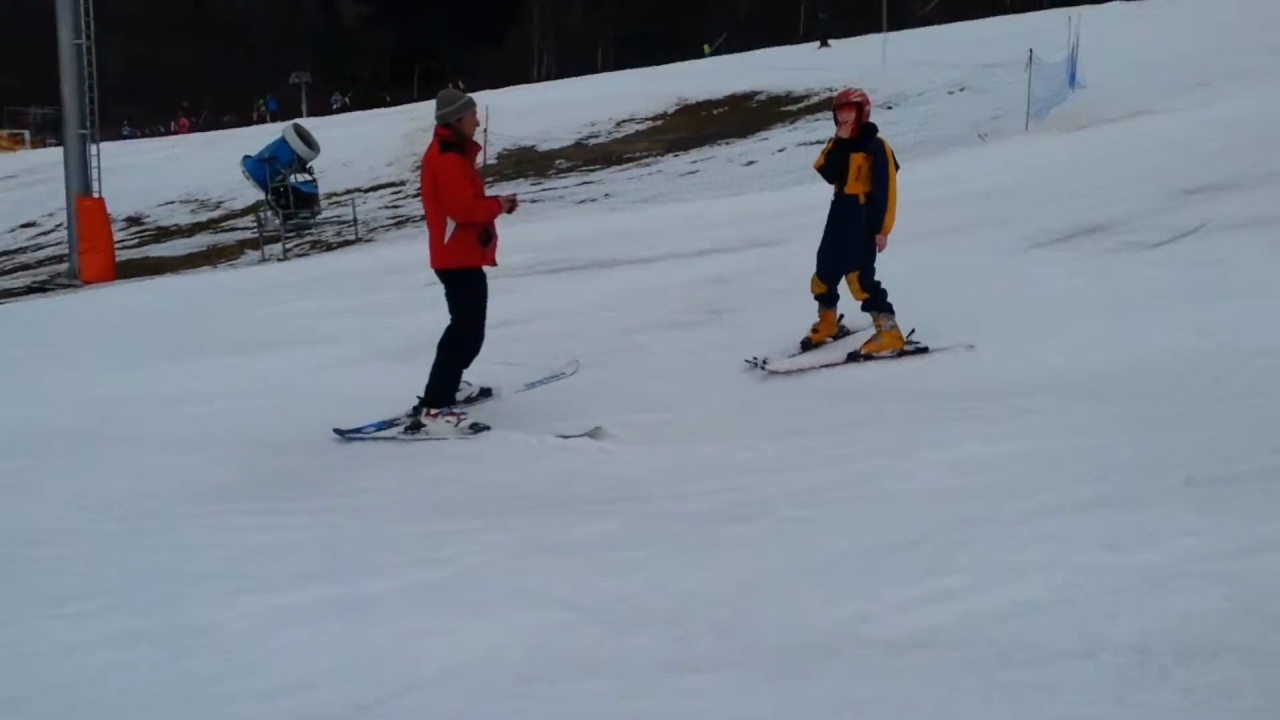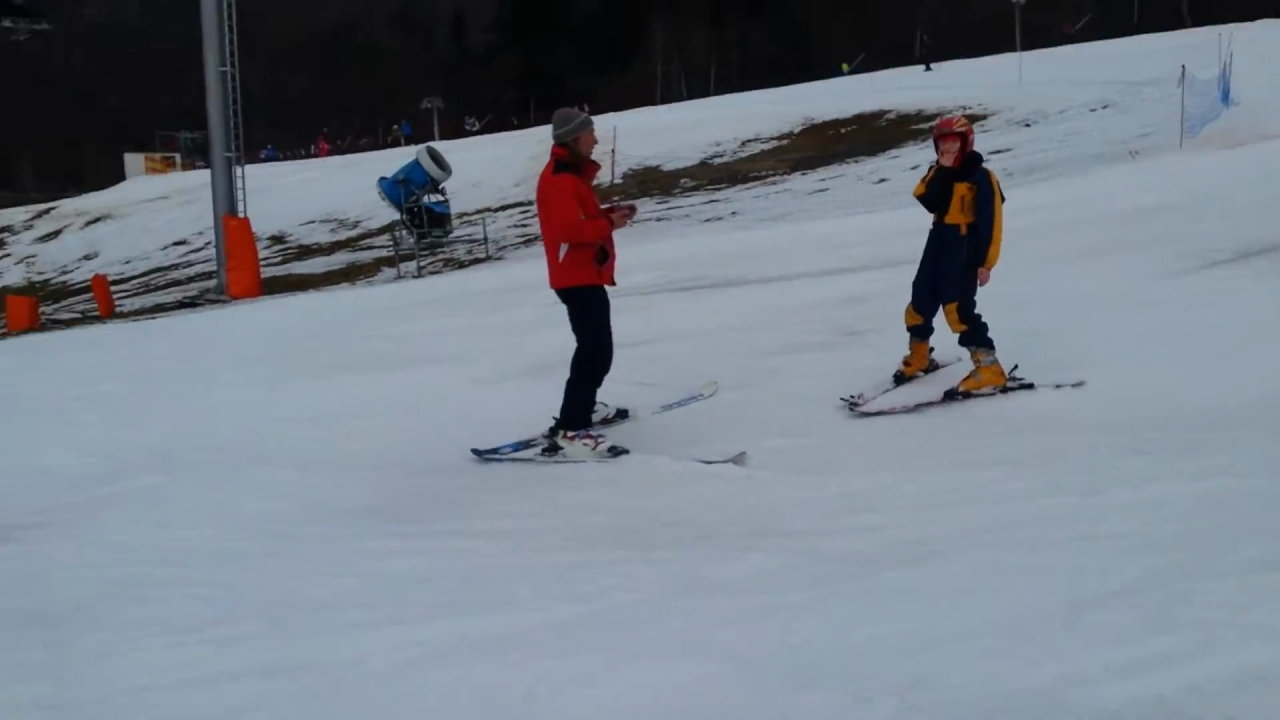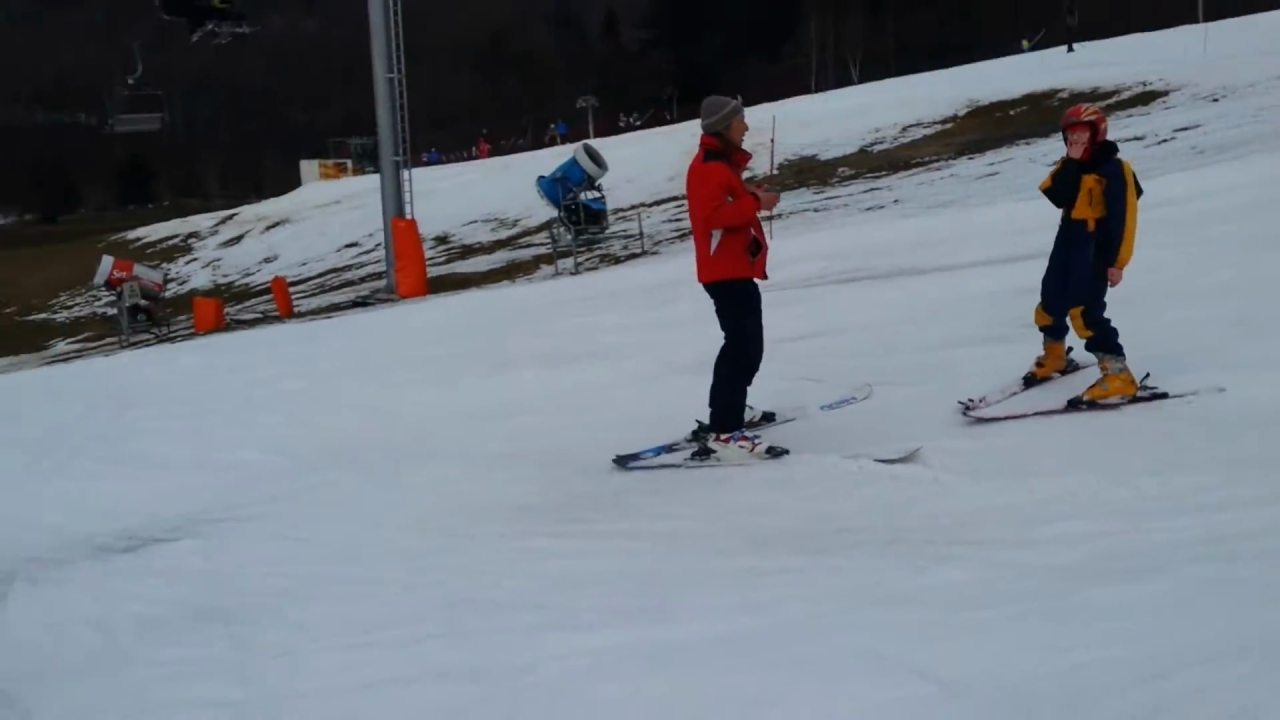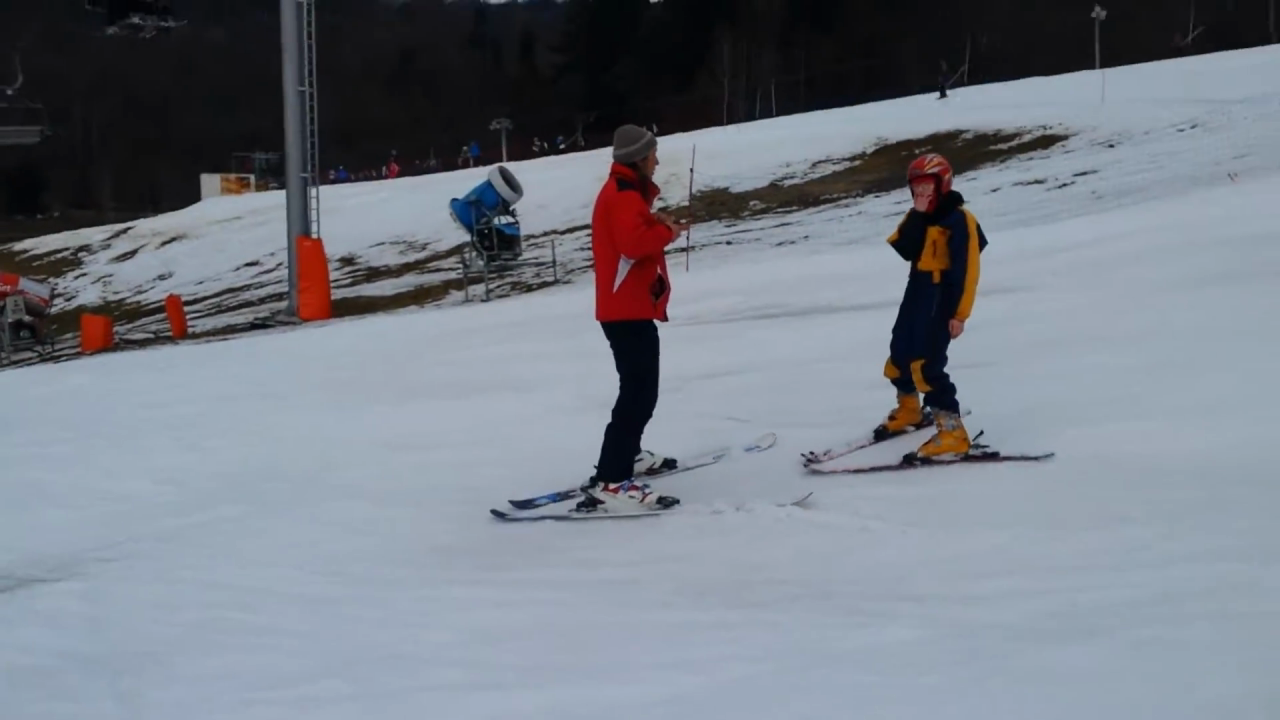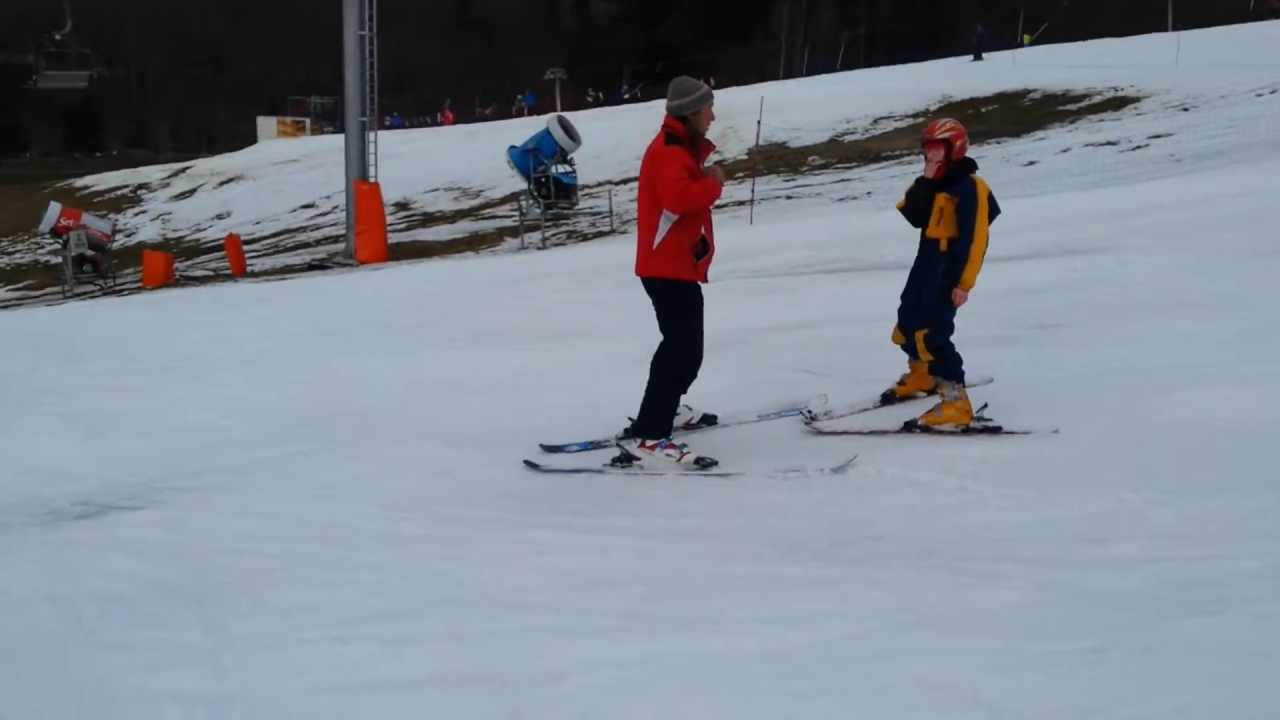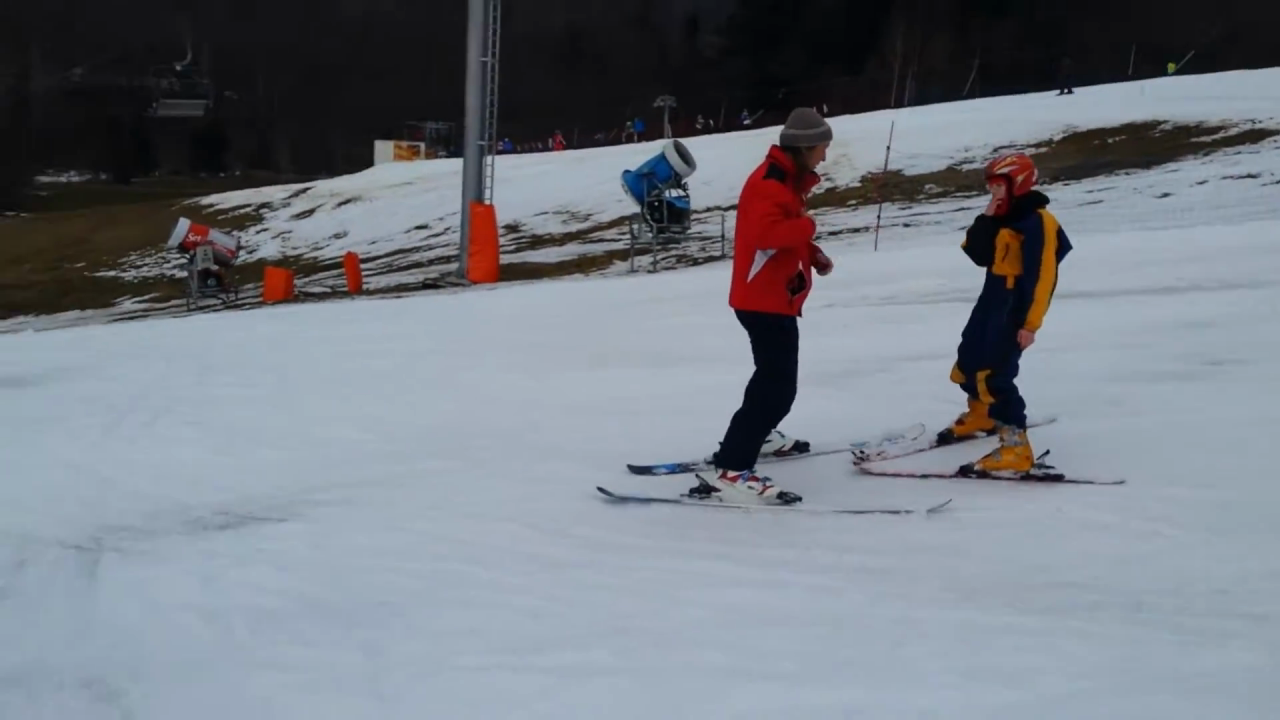
dt=0.4s
person 1, frame 1
left shoulder: (448, 153)
right shoulder: (448, 157)
right elbow: (463, 208)
left wrist: (493, 203)
right wrist: (497, 205)
left hip: (457, 255)
right hip: (460, 257)
left knee: (463, 325)
right knee: (468, 333)
left ankle: (447, 387)
right ankle: (435, 408)
person 1, frame 2
left shoulder: (571, 172)
right shoulder: (561, 178)
right elbow: (569, 230)
left wrist: (610, 213)
right wrist: (610, 223)
left hip: (584, 274)
right hip: (577, 277)
left knee: (594, 346)
right knee: (597, 352)
left ankle: (583, 408)
right ankle: (571, 430)
person 1, frame 3
left shoulder: (720, 161)
right shoulder: (710, 165)
right elbow: (712, 214)
left wrist: (751, 195)
right wrist: (755, 203)
left hip: (732, 267)
right hip: (727, 270)
left knee: (740, 344)
right knee: (746, 349)
left ankle: (726, 411)
right ankle: (723, 432)
person 1, frame 4
left shoulder: (622, 191)
right shoulder: (624, 195)
right elbow: (634, 243)
left wrist: (658, 226)
right wrist: (667, 231)
left hip: (628, 306)
right hip: (629, 309)
left knee: (638, 388)
right knee: (639, 393)
left ankle: (627, 454)
person 1, frame 5
left shoulder: (679, 147)
right shoulder: (670, 149)
left elbow: (687, 194)
right elbow: (677, 198)
left wrist: (708, 182)
right wrist: (713, 184)
left hip: (673, 264)
right hip: (670, 267)
left knee: (680, 344)
right knee: (685, 352)
left ankle: (666, 408)
right ankle: (647, 436)
person 1, frame 6
left shoulder: (784, 179)
right shoulder: (770, 181)
right elbow: (764, 233)
left wrist: (813, 255)
right wrist: (807, 227)
left hip: (771, 296)
right hip: (765, 300)
left knee: (773, 374)
right knee: (779, 387)
left ankle: (757, 435)
right ankle: (730, 467)
person 2, frame 1
left shoulder: (876, 146)
right shoulder: (838, 144)
left elbow: (886, 190)
right elbow: (829, 174)
left wrist: (883, 229)
right wrist: (839, 143)
left hip: (864, 216)
right hip: (840, 213)
left knee: (858, 275)
right knee: (825, 272)
left ankle: (889, 332)
right ankle: (828, 324)
person 2, frame 2
left shoulder: (981, 177)
right shoulder: (938, 172)
left elbow: (991, 222)
right elbow: (930, 203)
left wrist: (986, 262)
right wrist: (941, 172)
left hip: (965, 247)
right hip: (938, 242)
left knee: (957, 307)
right knee: (920, 302)
left ankle: (989, 368)
right ankle: (919, 356)
person 2, frame 3
left shoulder: (1114, 168)
right shoulder: (1070, 164)
left elbow: (1124, 217)
right elbow: (1058, 197)
left wrist: (1118, 261)
right wrist: (1070, 164)
left hip: (1095, 244)
right hip: (1068, 238)
left knee: (1084, 310)
right knee: (1050, 301)
left ankle: (1118, 375)
right ankle: (1054, 356)
person 2, frame 4
left shoulder: (958, 219)
right shoulder: (919, 215)
left elbow: (966, 269)
right elbow: (906, 251)
left wrist: (960, 313)
right wrist: (916, 216)
left hip: (941, 296)
right hip: (917, 290)
left knee: (925, 364)
right knee: (899, 354)
left ankle: (953, 432)
right ankle: (909, 410)
person 2, frame 5
left shoulder: (969, 186)
right shoulder: (933, 182)
left elbow: (974, 238)
right elbow: (915, 218)
left wrist: (964, 282)
right wrist: (924, 182)
left hip: (950, 265)
right hip: (927, 259)
left knee: (931, 332)
right knee: (907, 322)
left ankle: (956, 402)
right ankle: (922, 375)
person 2, frame 6
left shoulder: (1037, 222)
right shoulder: (1002, 217)
left elbow: (1042, 276)
right elbow: (979, 255)
left wrist: (1031, 322)
right wrist: (985, 219)
left hip: (1016, 304)
right hip: (992, 298)
left knee: (994, 373)
right knee: (968, 361)
left ankle: (1016, 447)
right ankle: (980, 415)
